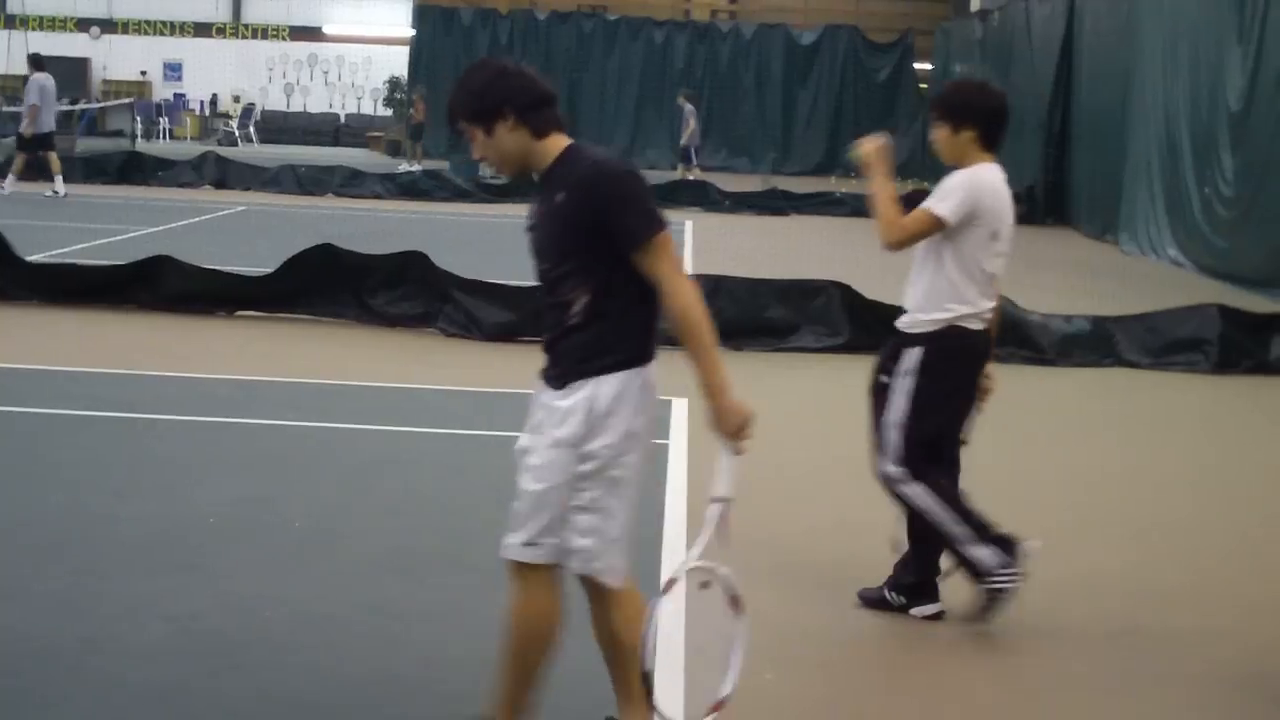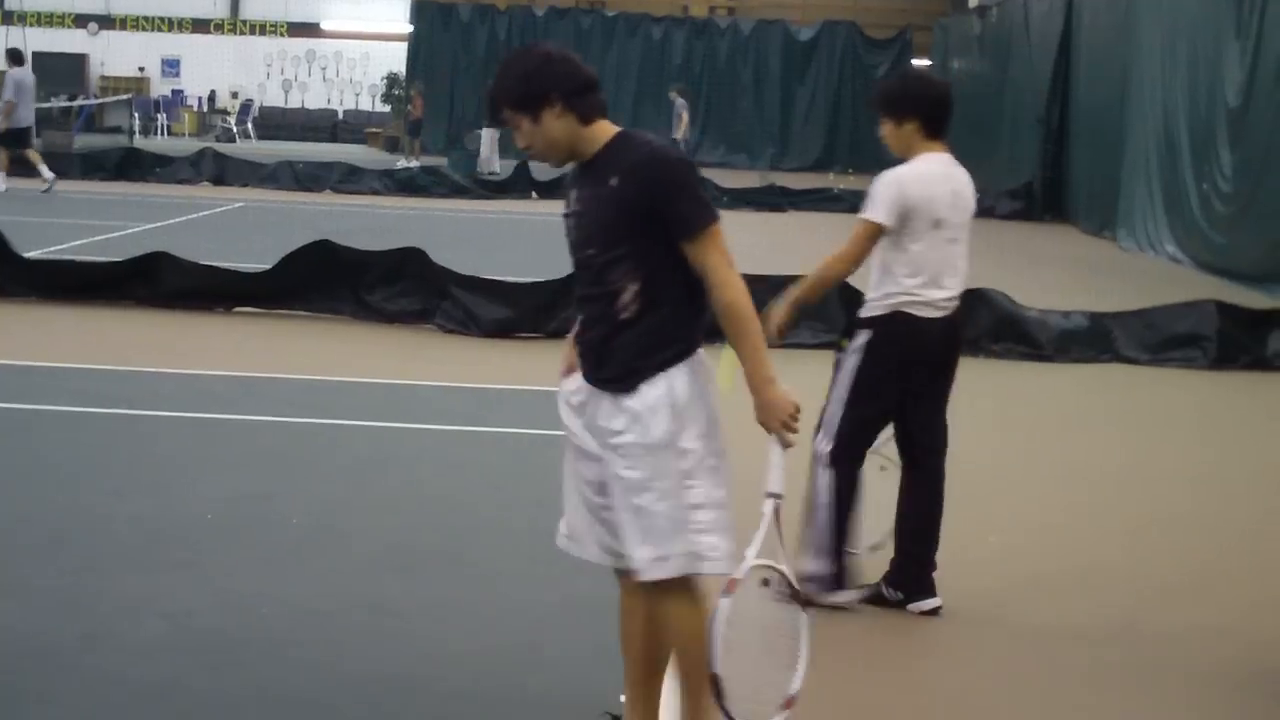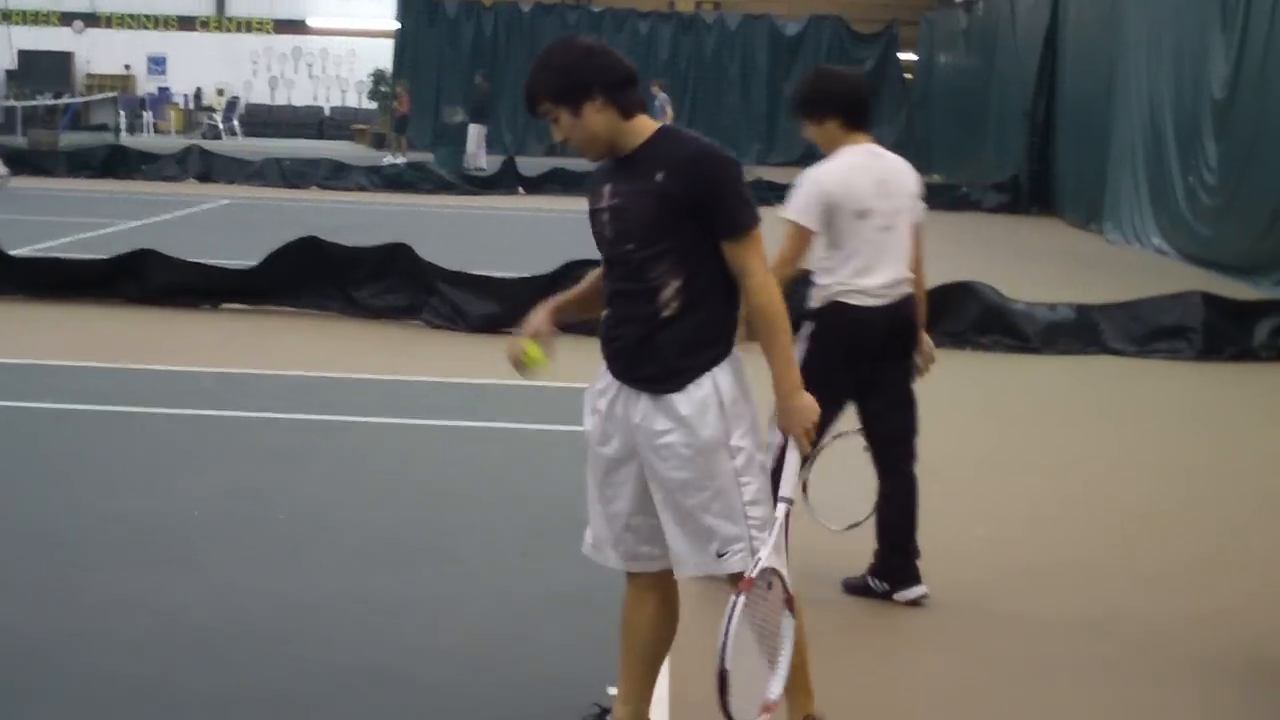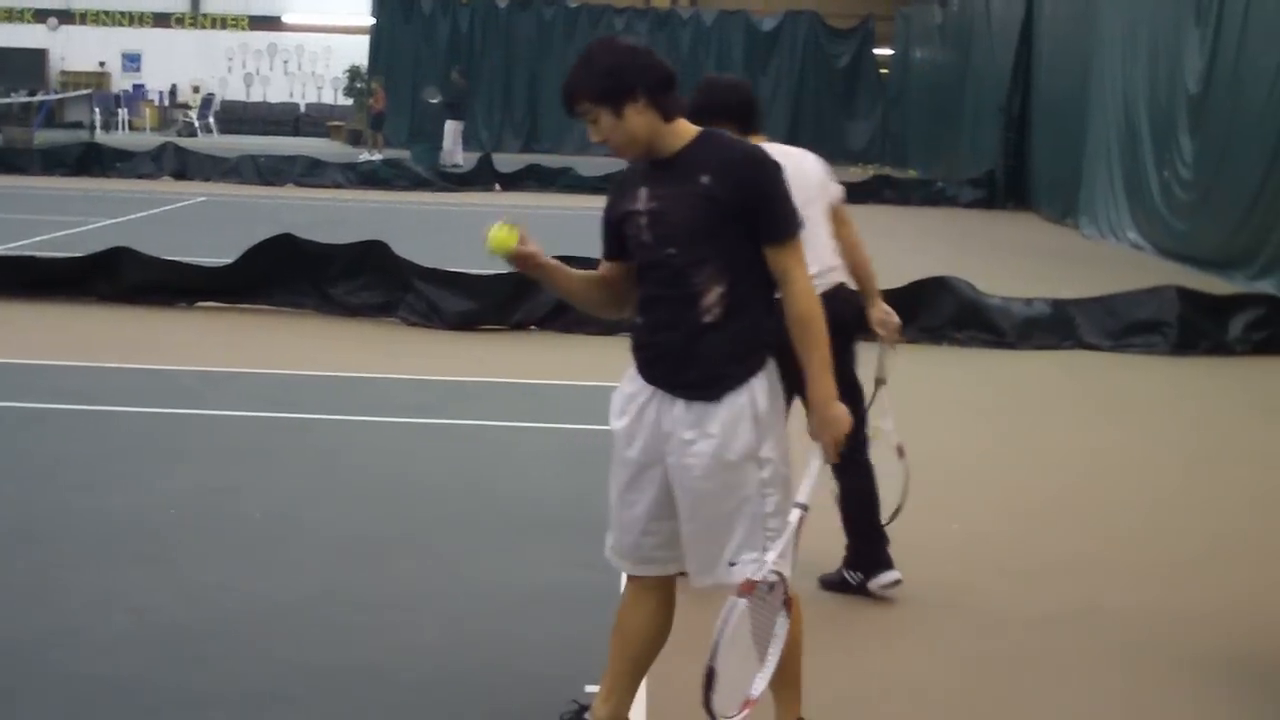
dt=0.2s
person 1, frame 1
left shoulder: (605, 182)
right shoulder: (549, 192)
left elbow: (671, 283)
left wrist: (719, 393)
left hip: (604, 394)
right hip: (566, 391)
left knee: (533, 560)
right knee: (599, 569)
person 1, frame 2
left shoulder: (655, 166)
right shoulder: (582, 180)
left elbow: (720, 277)
left wrist: (764, 385)
right wrist: (579, 339)
left hip: (660, 393)
right hip: (596, 393)
left knee: (668, 572)
right knee: (635, 570)
person 1, frame 3
left shoulder: (699, 164)
right shoulder: (604, 181)
left elbow: (755, 279)
left wrist: (790, 390)
right wrist: (555, 309)
left hip: (697, 395)
right hip: (619, 394)
left knee: (742, 564)
right knee: (645, 568)
person 1, frame 4
left shoulder: (743, 168)
right shoulder: (628, 187)
left elbow: (796, 286)
right elbow: (618, 293)
left wrist: (824, 397)
right wrist: (547, 270)
left hip: (731, 403)
right hip: (649, 398)
right knee: (648, 568)
person 2, frame 1
left shoulder: (966, 185)
right shoulder: (995, 188)
left elbow: (895, 235)
left wrist: (878, 169)
right wrist: (978, 362)
left hip: (930, 343)
right hip: (966, 339)
left knee: (899, 465)
right knee: (927, 463)
left ankle: (993, 555)
right ankle: (915, 585)
person 2, frame 2
left shoulder: (899, 182)
right shoulder: (960, 181)
left elbow: (847, 261)
left wrist: (787, 302)
left hip: (893, 331)
right hip: (944, 328)
left knee: (837, 449)
right knee: (924, 457)
left ankle: (827, 571)
right ankle: (912, 582)
person 2, frame 3
left shoulder: (819, 180)
right shoulder: (905, 173)
left elbow: (785, 265)
right elbow: (915, 264)
right wrist: (921, 329)
left hip: (843, 321)
right hip: (896, 316)
right knee: (894, 449)
right ankle: (898, 573)
person 2, frame 4
right shoulder: (809, 163)
right elbow: (849, 239)
right wrist: (873, 302)
right hip: (834, 306)
right knee: (846, 440)
right ankle: (871, 563)
